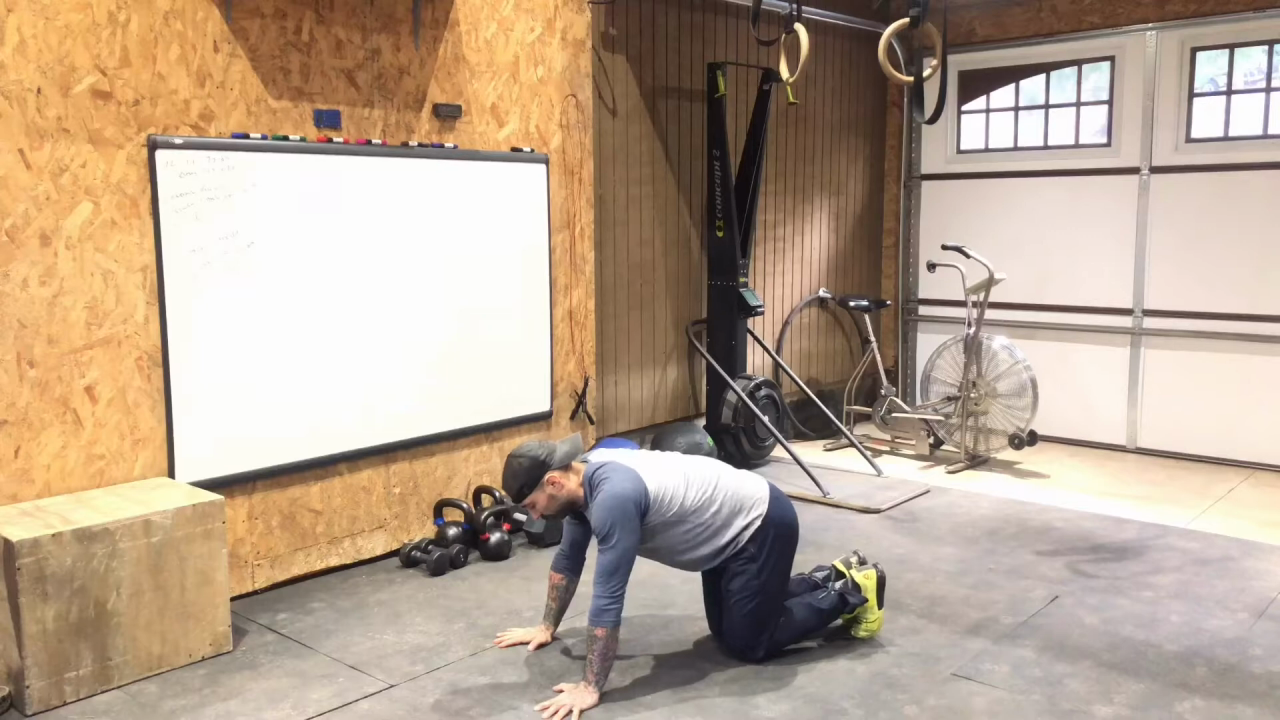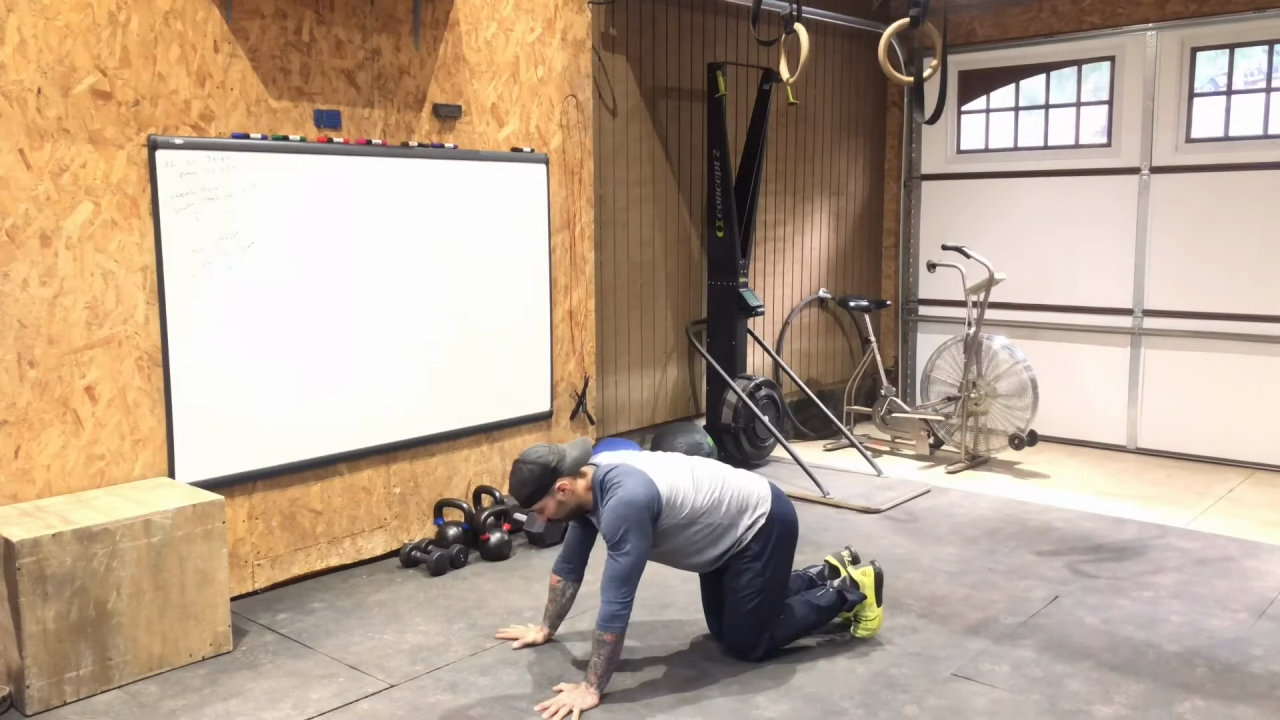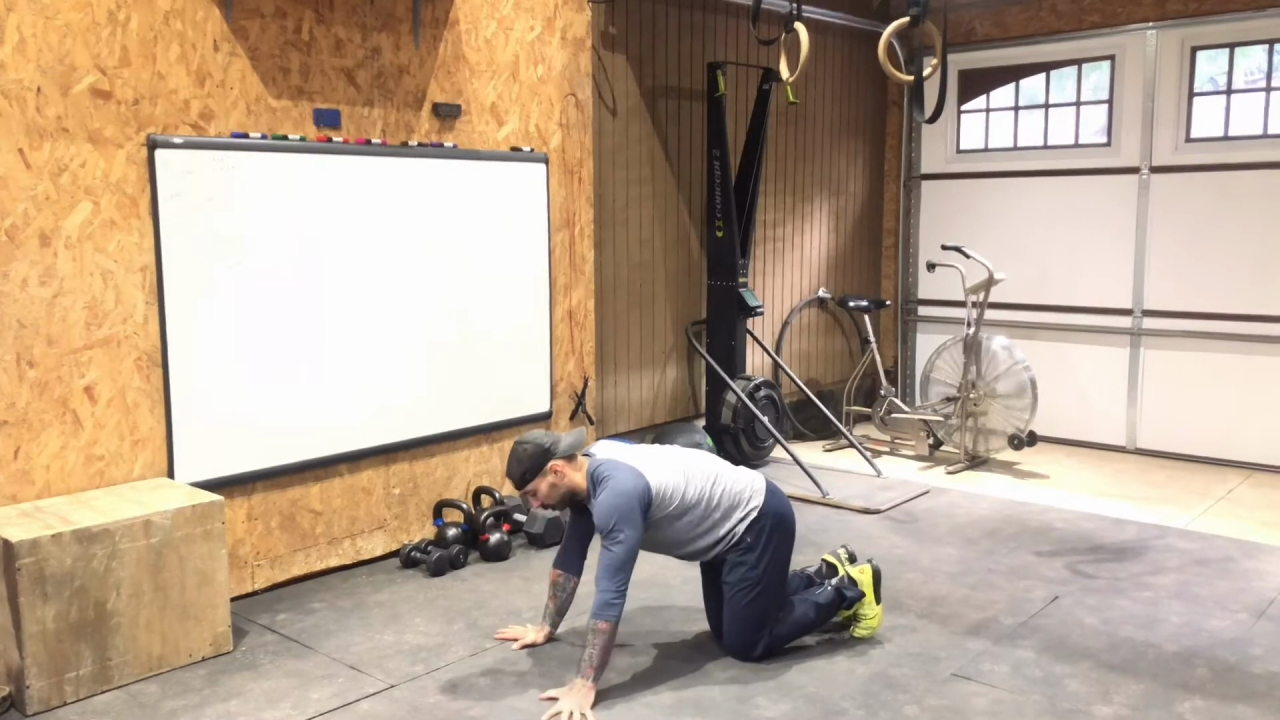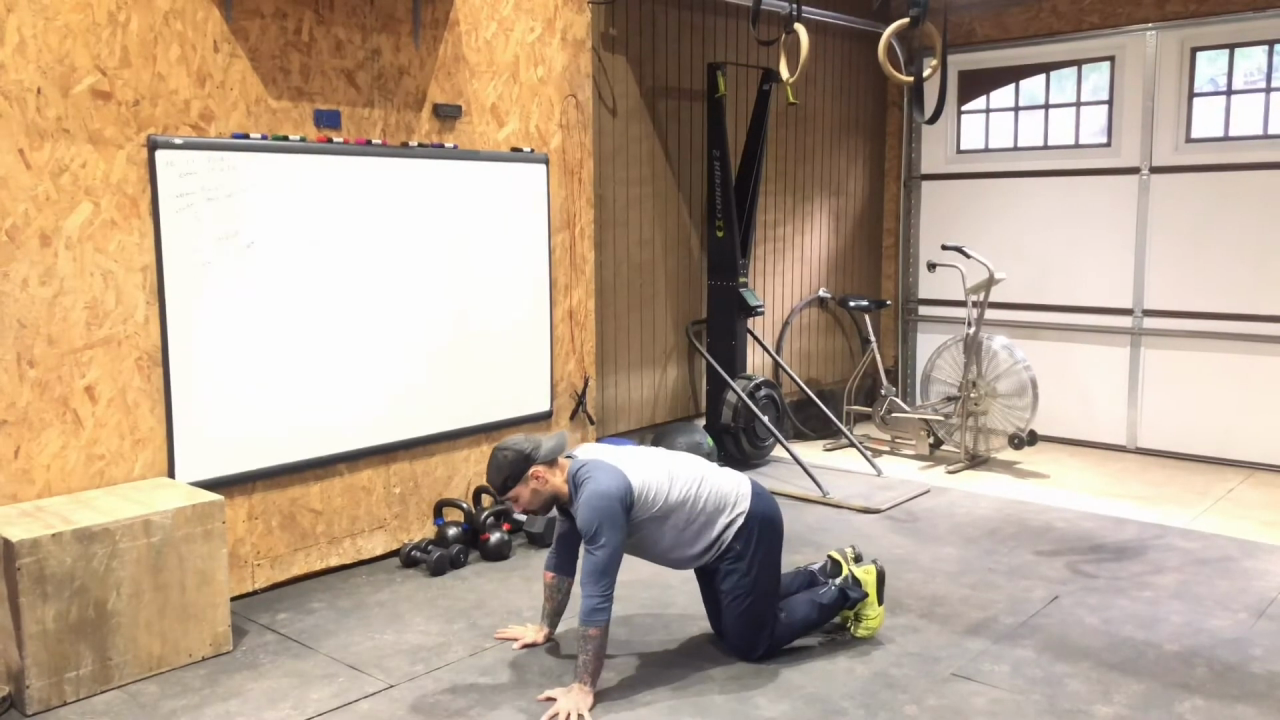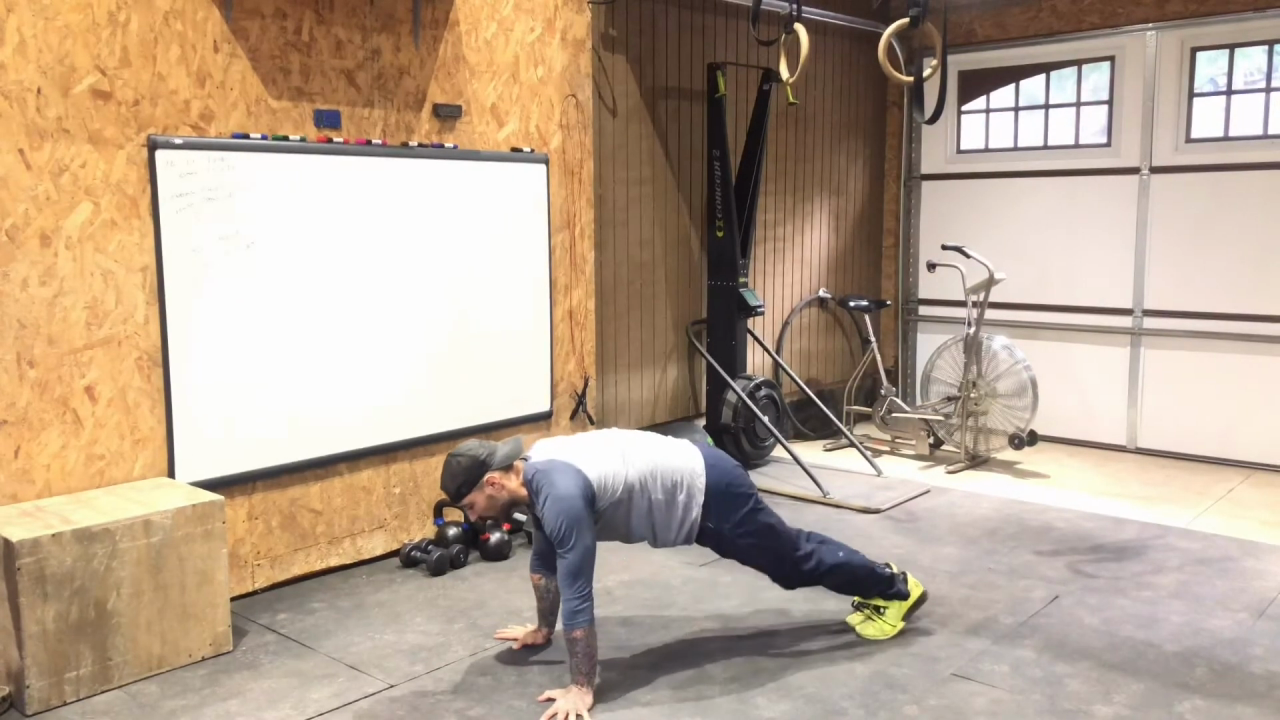
dt=1s
person 1, frame 1
left shoulder: (613, 497)
right shoulder: (583, 481)
left elbow: (607, 596)
right elbow: (568, 561)
left wrist: (590, 688)
right wrist: (546, 627)
left hip: (762, 524)
right hip: (731, 522)
left knee: (748, 644)
right knee: (725, 631)
left ankle: (854, 592)
right ankle: (834, 578)
person 1, frame 2
left shoulder: (625, 500)
right shoulder: (588, 482)
left elbow: (617, 601)
right elbow: (569, 565)
left wrist: (591, 688)
right wrist: (545, 628)
left hip: (763, 524)
right hip: (729, 526)
left knee: (746, 643)
right knee: (723, 629)
left ankle: (851, 588)
right ankle: (829, 573)
person 1, frame 3
left shoulder: (616, 492)
right shoulder: (586, 473)
left elbow: (611, 592)
right elbow: (570, 557)
left wrist: (584, 686)
right wrist: (545, 627)
left hip: (758, 519)
right hip: (729, 519)
left knee: (746, 643)
right knee: (724, 630)
left ankle: (850, 587)
right ankle: (826, 573)
person 1, frame 4
left shoulder: (597, 494)
right shoulder: (573, 475)
left elbow: (596, 596)
right elbow: (562, 559)
right wrist: (545, 627)
left hip: (745, 522)
right hip: (720, 519)
left knee: (750, 644)
right knee: (728, 630)
left ankle: (852, 588)
right ankle: (829, 572)
person 1, frame 5
left shoulder: (559, 495)
right shoulder: (534, 471)
left elbow: (577, 595)
right elbow: (544, 561)
right wrist: (542, 628)
left hip: (708, 492)
right hip: (694, 476)
left knee: (792, 562)
right knee: (787, 552)
left ankle: (896, 589)
right ankle: (881, 578)
